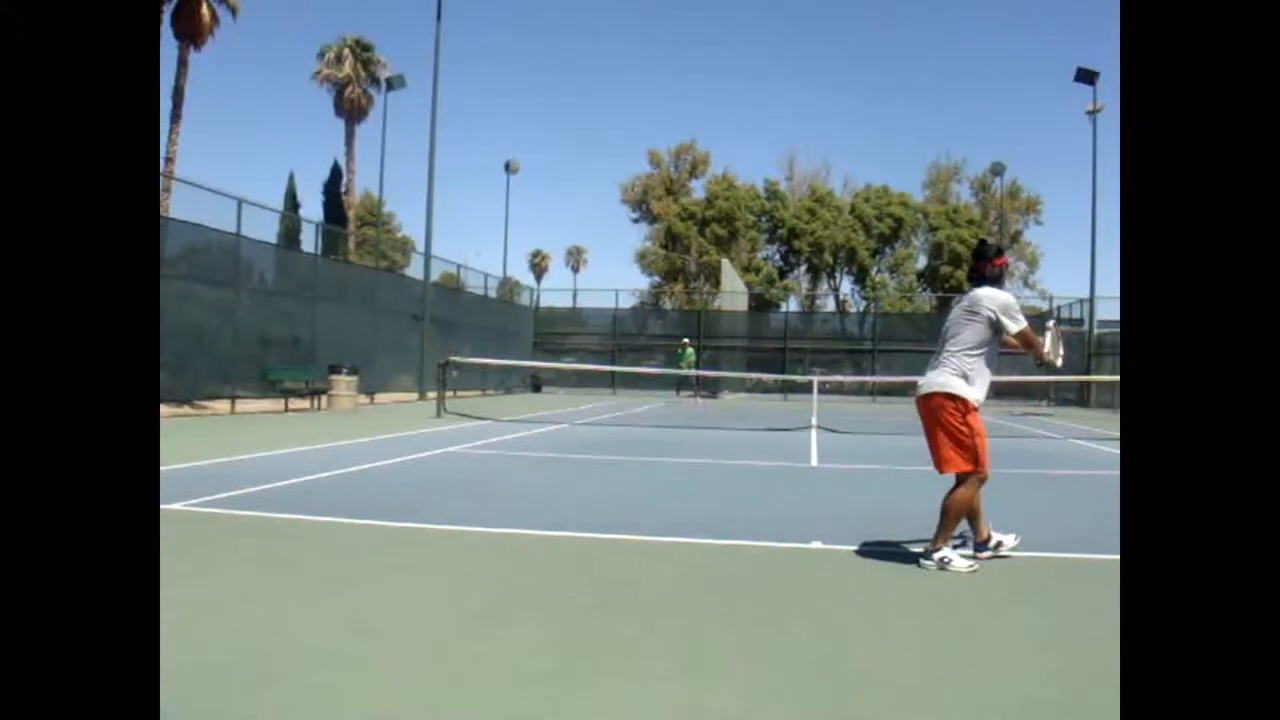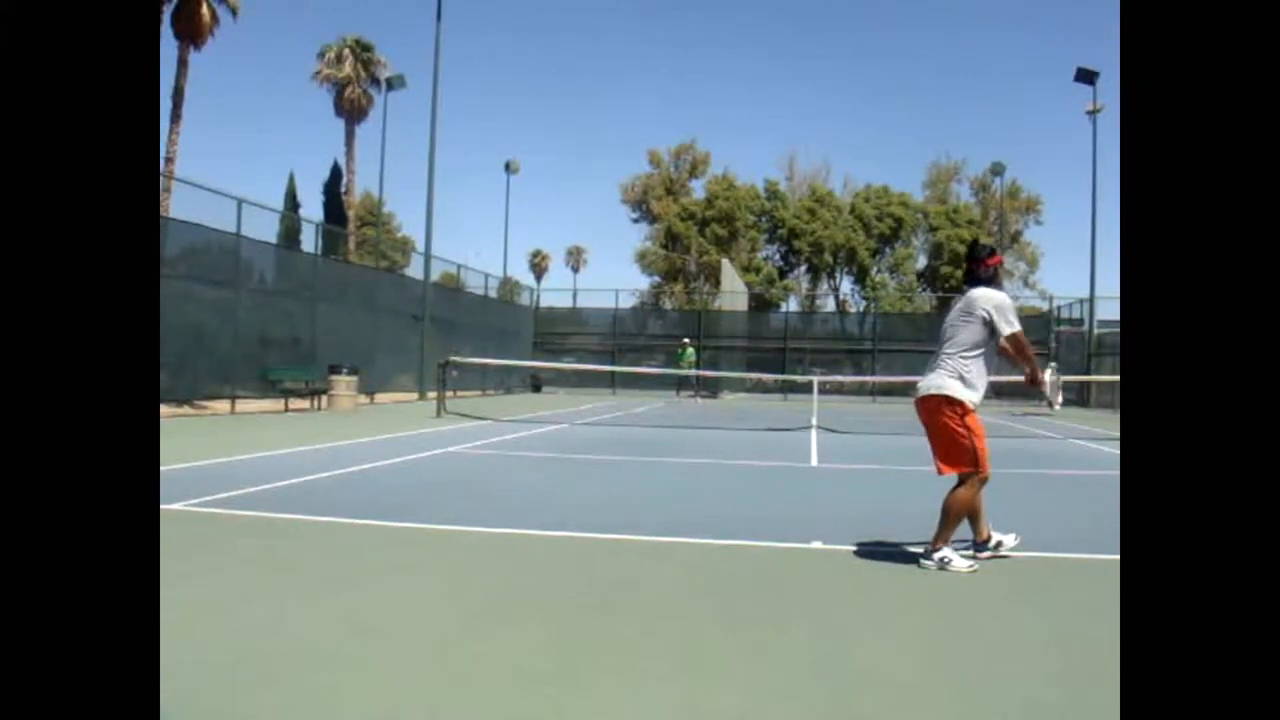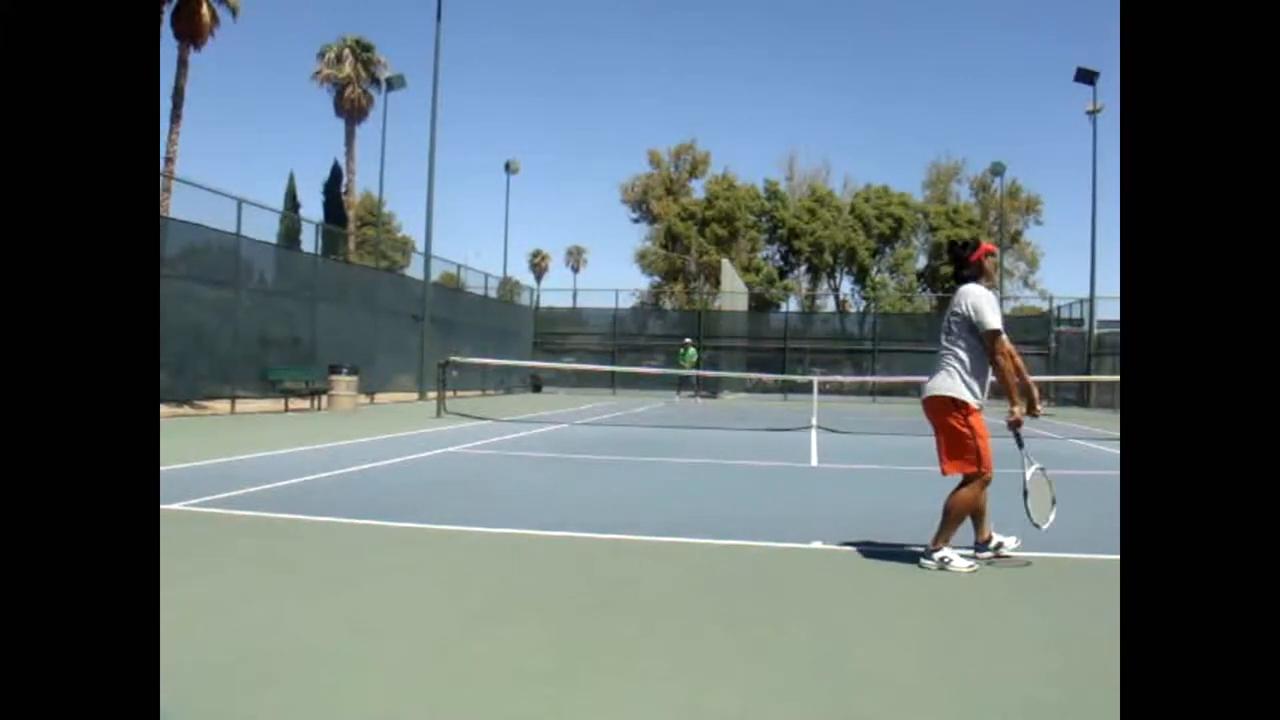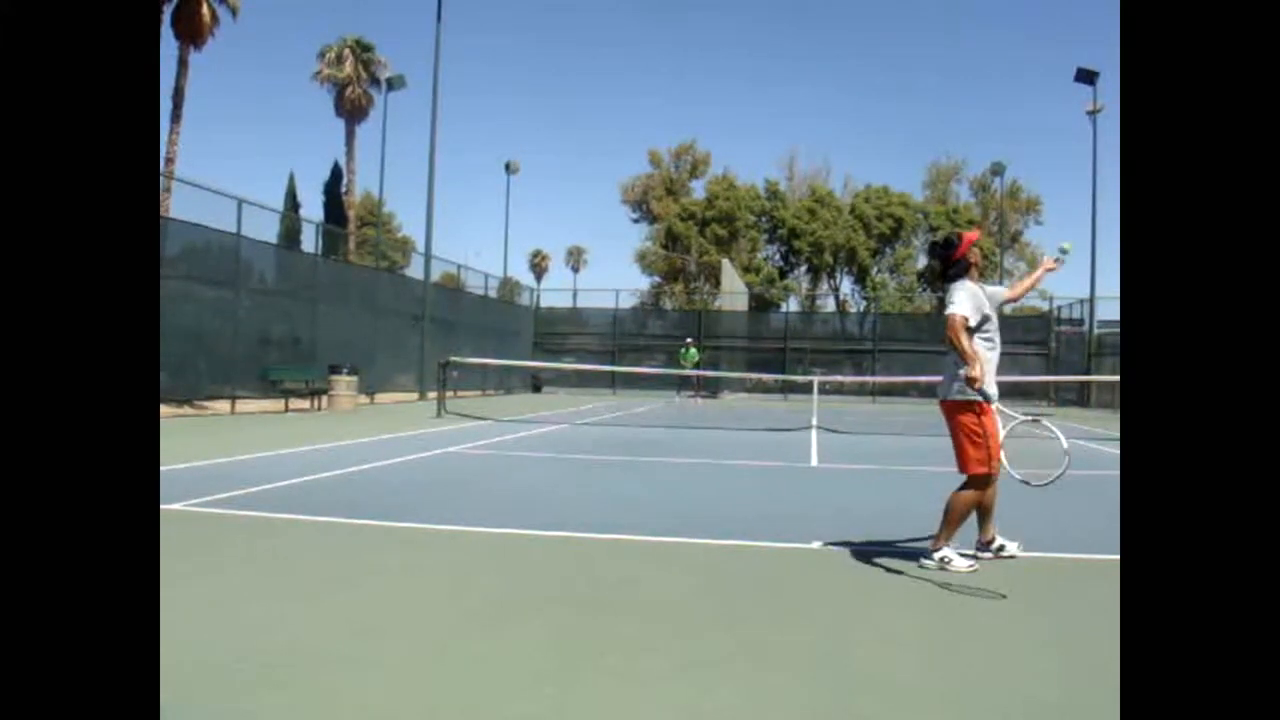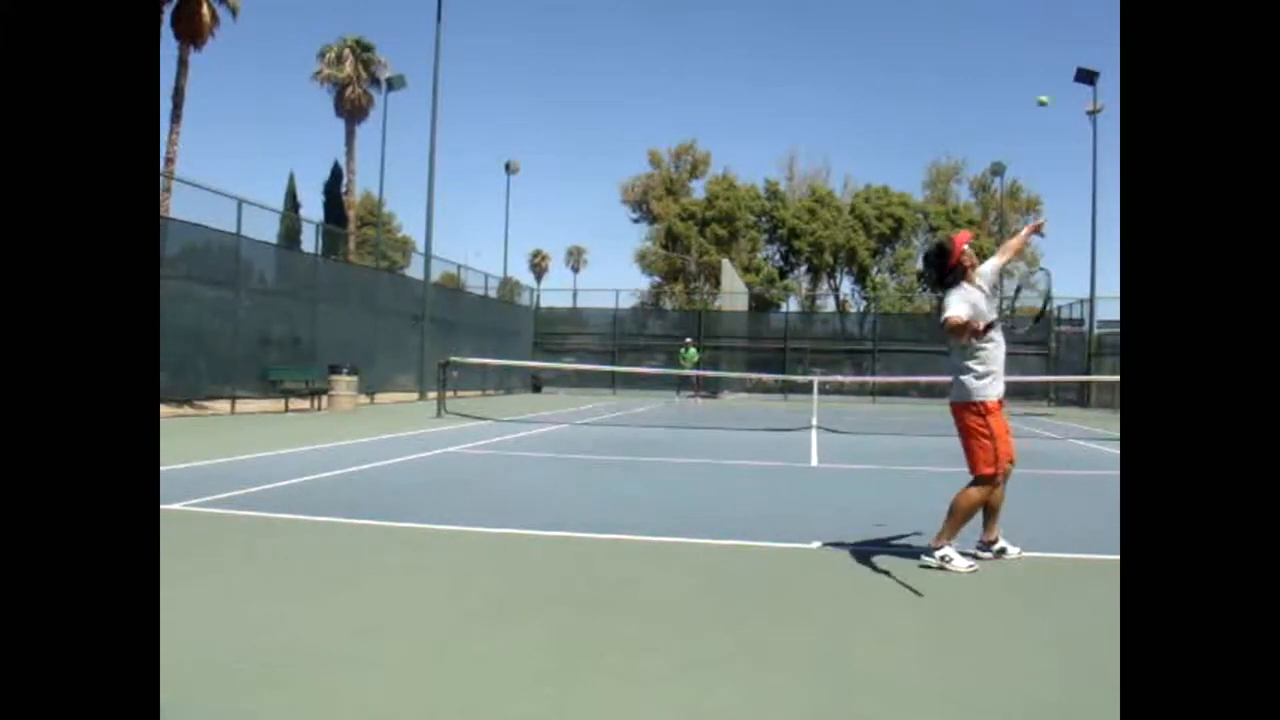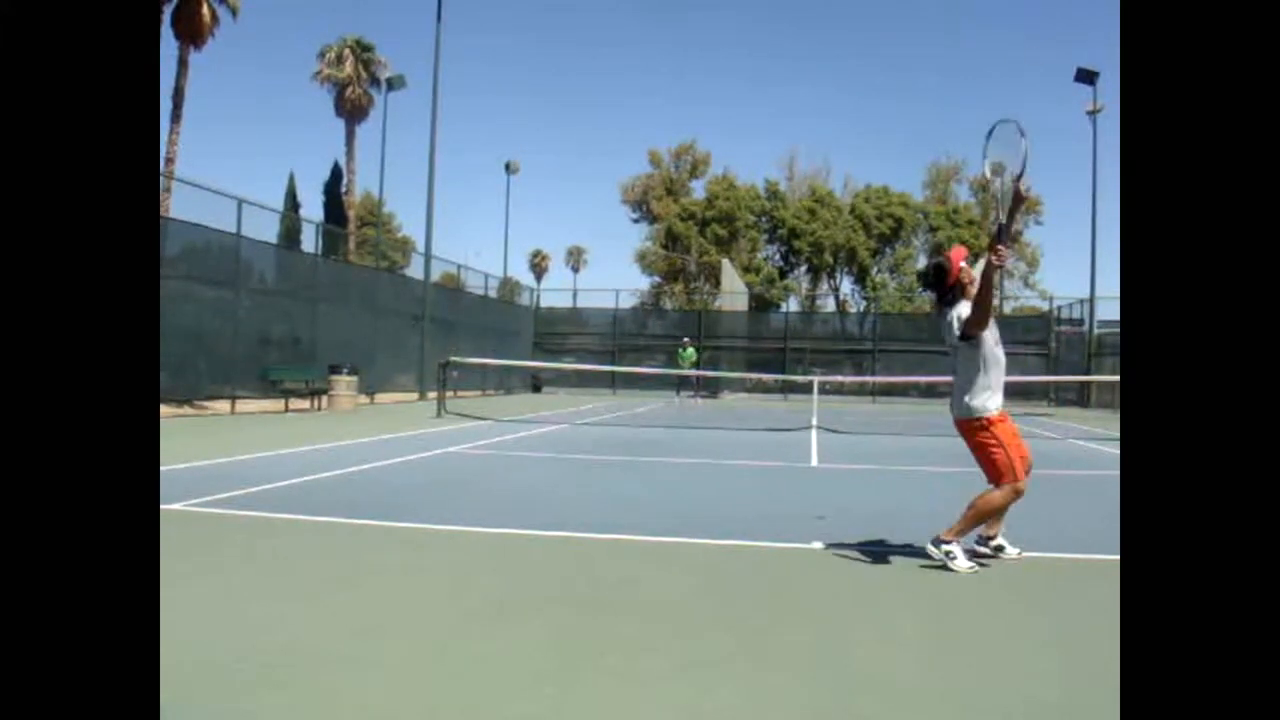
dt=0.2s
person 1, frame 1
left shoulder: (968, 301)
right shoulder: (1000, 299)
right elbow: (1031, 342)
left wrist: (1028, 346)
right wrist: (1041, 354)
left hip: (933, 393)
right hip: (951, 396)
left knee: (970, 472)
right knee: (974, 473)
left ankle: (984, 539)
right ankle: (936, 550)
person 1, frame 2
left shoulder: (968, 301)
right shoulder: (996, 300)
left elbow: (1001, 345)
right elbow: (1022, 348)
left wrist: (1021, 361)
right wrist: (1034, 371)
left hip: (933, 395)
right hip: (949, 398)
left knee: (971, 473)
right knee: (976, 474)
left ankle: (984, 539)
right ankle: (936, 550)
person 1, frame 3
left shoulder: (970, 296)
right shoulder: (980, 295)
left elbow: (1006, 347)
right elbow: (998, 355)
left wrist: (1028, 385)
right wrist: (1016, 403)
left hip: (947, 396)
right hip: (954, 398)
left knee: (977, 474)
right knee: (979, 475)
left ankle: (985, 540)
right ankle: (937, 549)
person 1, frame 4
left shoulder: (978, 291)
right shoulder: (963, 291)
left elbow: (1013, 292)
right elbow: (953, 328)
left wrist: (1041, 271)
right wrist: (972, 362)
left hip: (974, 397)
right hip: (967, 397)
left knee: (989, 470)
right knee: (981, 475)
left ankle: (988, 540)
right ankle: (937, 549)
person 1, frame 5
left shoulder: (980, 283)
right shoulder: (961, 296)
left elbow: (1004, 254)
right elbow: (950, 323)
left wrist: (1028, 231)
right wrist: (966, 326)
left hip: (989, 398)
right hip: (976, 400)
left knee: (1002, 469)
right knee: (987, 477)
left ankle: (989, 540)
right ankle: (939, 547)
person 1, frame 6
left shoulder: (970, 299)
right shoulder: (961, 316)
left elbow: (1000, 242)
right elbow: (977, 321)
left wrist: (1014, 207)
right wrist: (988, 276)
left hip: (991, 410)
right hip: (979, 414)
left knee: (1020, 467)
right knee: (1013, 484)
left ankle: (989, 537)
right ankle: (946, 540)
